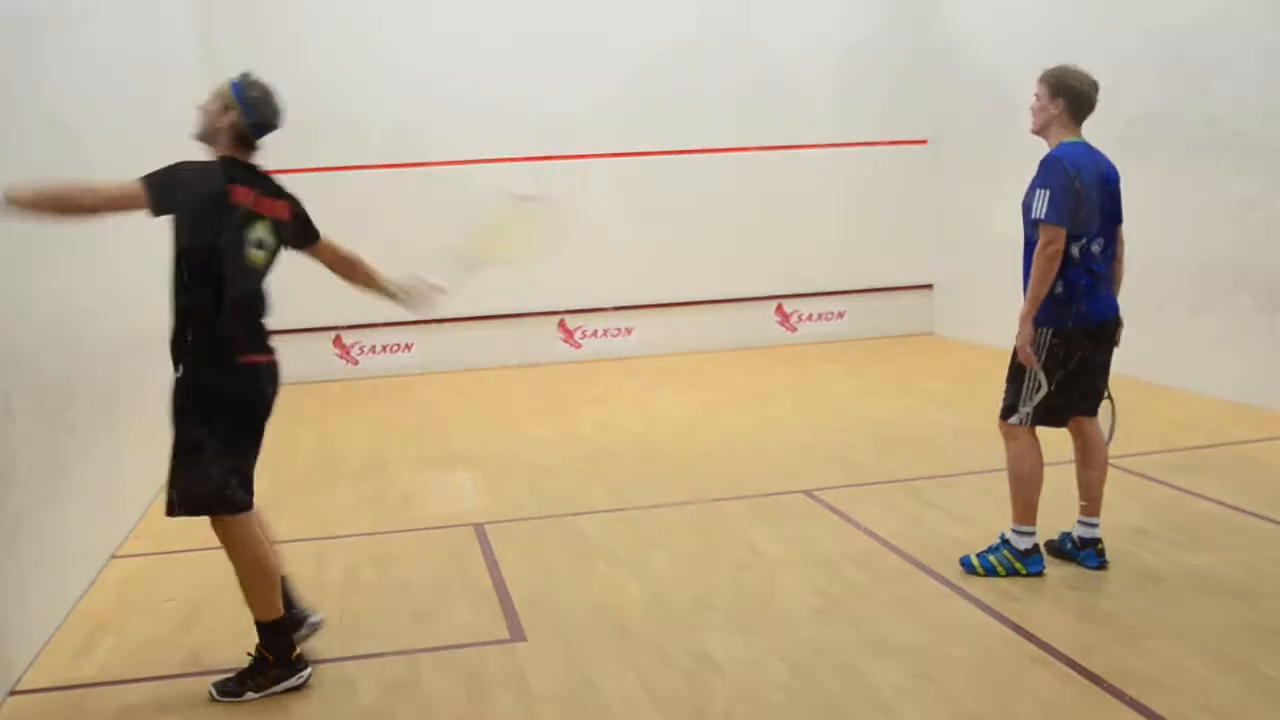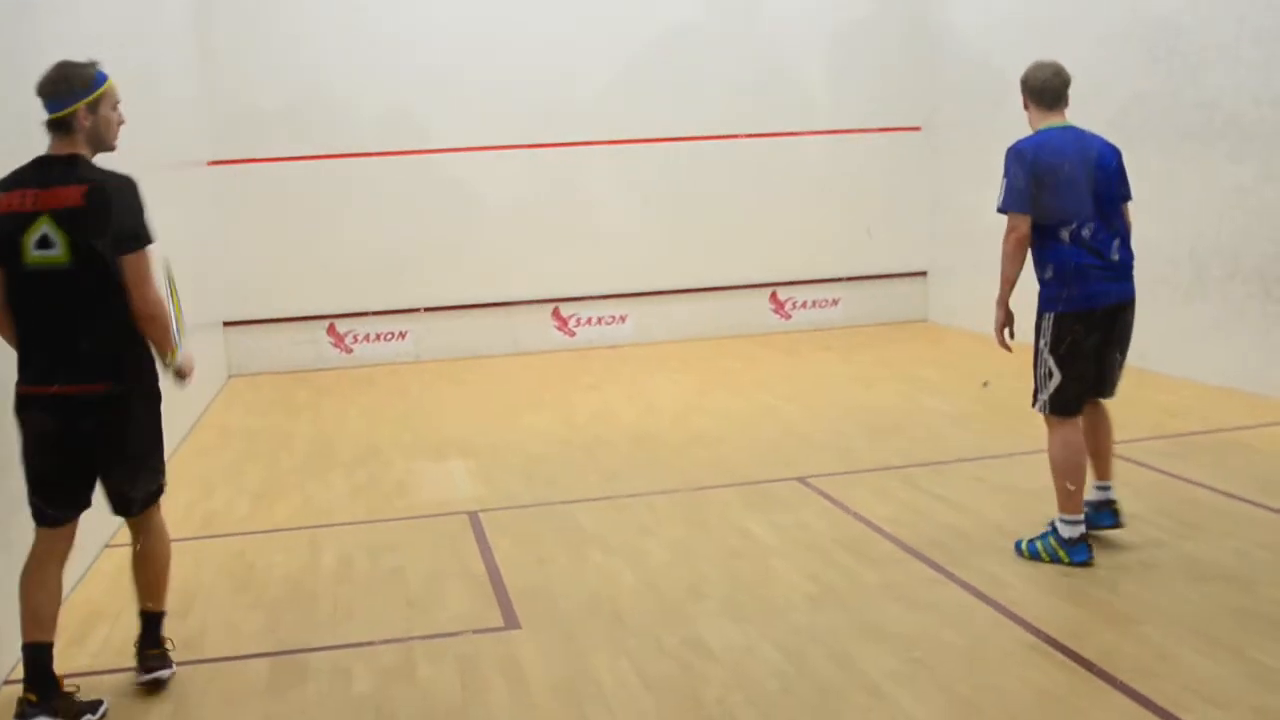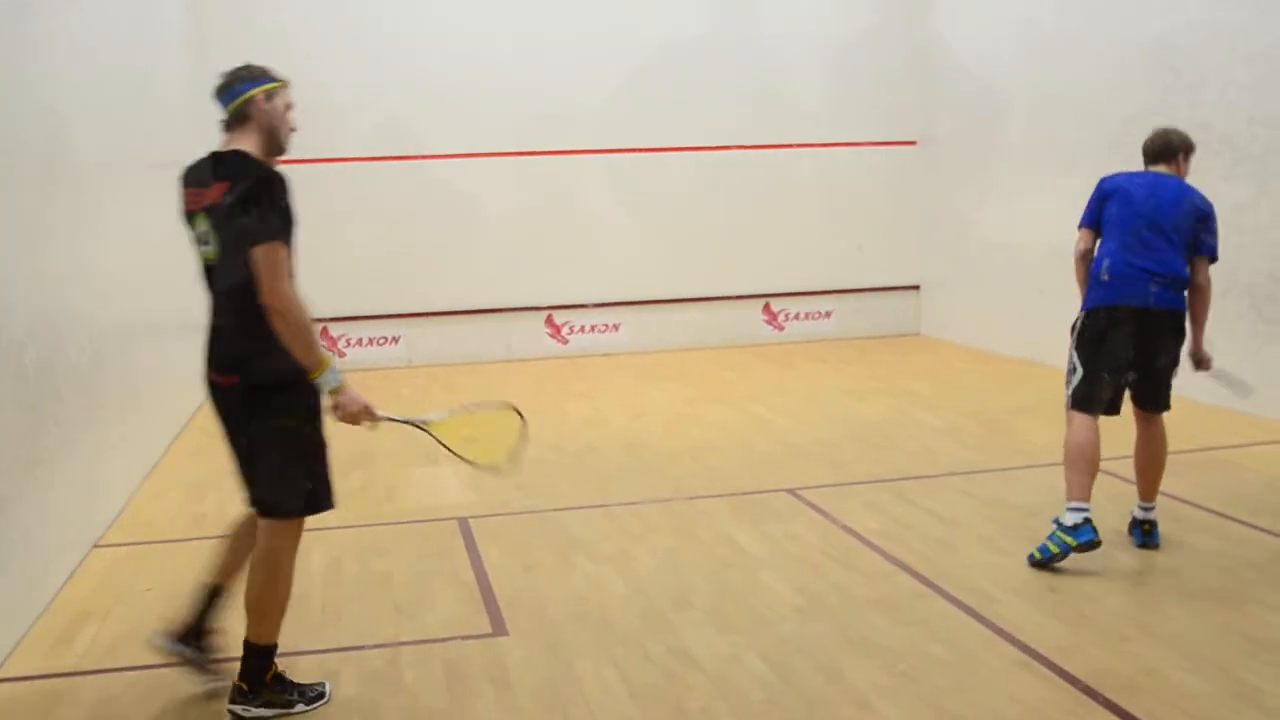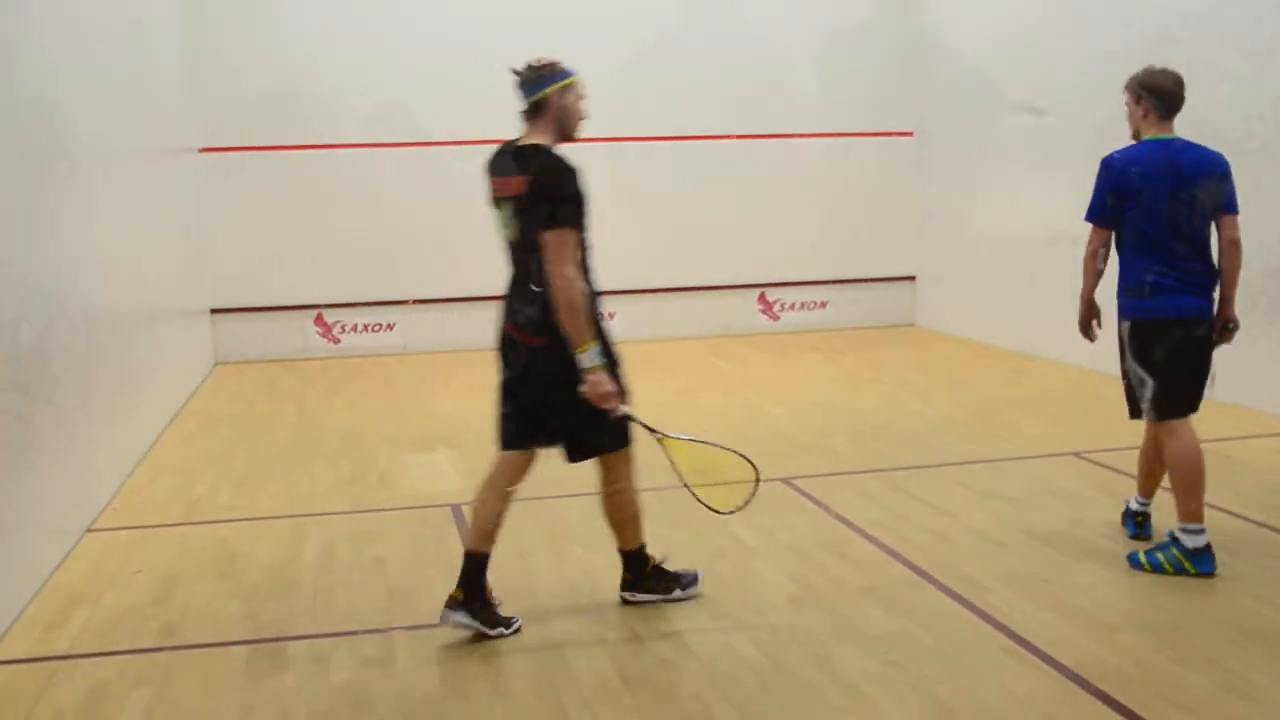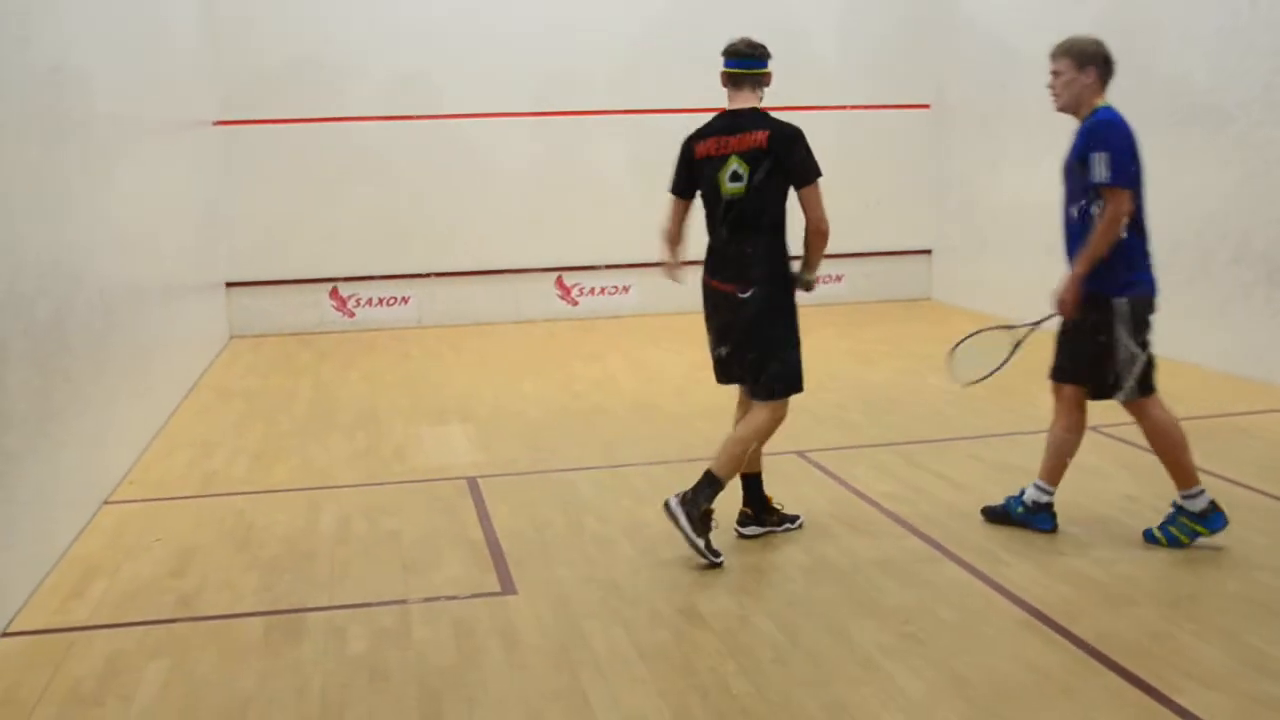
dt=1s
person 1, frame 1
left shoulder: (201, 180)
right shoulder: (278, 198)
left elbow: (100, 197)
right elbow: (340, 260)
right wrist: (395, 287)
left hip: (215, 372)
right hip: (253, 367)
left knee: (229, 511)
right knee: (229, 506)
left ankle: (280, 656)
right ankle: (289, 608)
person 1, frame 2
right shoulder: (111, 191)
right elbow: (144, 303)
right wrist: (173, 358)
right hip: (115, 388)
right knee: (145, 516)
right ankle: (150, 650)
person 1, frame 3
left shoulder: (200, 179)
right shoulder: (261, 182)
right elbow: (279, 298)
left wrist: (261, 151)
right wrist: (333, 382)
left hip: (227, 371)
right hip: (270, 378)
left knee: (268, 514)
right knee: (284, 524)
left ankle: (196, 627)
person 1, frame 4
left shoulder: (502, 164)
right shoulder: (555, 173)
left elbow: (533, 137)
right elbow: (564, 276)
left wrist: (541, 86)
right wrist: (591, 362)
left hip: (519, 337)
right hip: (561, 342)
left knee: (513, 462)
right knee: (615, 460)
left ankle: (470, 594)
right ankle: (640, 574)
person 1, frame 5
left shoulder: (696, 143)
right shoulder: (786, 138)
left elbow: (675, 224)
right elbow: (817, 224)
left wrist: (671, 255)
right wrist: (807, 270)
left hip: (719, 286)
right hip: (765, 288)
left knee: (751, 396)
right knee: (770, 408)
left ankle: (756, 508)
right ankle: (696, 500)
person 2, frame 1
left shoulder: (1057, 165)
right shoulder: (1103, 166)
left elbow: (1051, 246)
right elbow: (1117, 245)
left wrist: (1026, 319)
left hip: (1060, 320)
right hip: (1098, 315)
left knee: (1017, 425)
right knee: (1084, 420)
left ankle: (1022, 546)
right ankle: (1088, 538)
person 2, frame 2
left shoulder: (1026, 153)
right shoulder: (1106, 150)
left elbow: (1019, 232)
right elbow: (1125, 222)
left wrist: (1002, 301)
left hip: (1069, 300)
right hip: (1119, 294)
left knee: (1062, 415)
right knee: (1093, 399)
left ankle: (1070, 535)
right ankle: (1103, 500)
person 2, frame 3
left shoulder: (1111, 185)
right shoulder: (1198, 204)
left elbow: (1083, 251)
right elbow: (1201, 279)
left wrist: (1093, 302)
right wrist: (1198, 343)
left hip: (1109, 303)
right hip: (1165, 312)
left knee: (1083, 411)
right knee: (1150, 415)
left ankle: (1076, 520)
right ankle: (1145, 520)
person 2, frame 4
left shoulder: (1120, 166)
right shoulder: (1213, 163)
left elbow: (1099, 244)
right elbow: (1231, 241)
left wrist: (1086, 299)
right wrist: (1227, 308)
left hip: (1148, 311)
right hip: (1196, 310)
left knee: (1170, 420)
right knee: (1164, 414)
left ankle: (1194, 543)
right ankle: (1138, 510)
person 2, frame 5
left shoulder: (1103, 127)
right shoulder: (1092, 130)
left elbow: (1119, 210)
left wrist: (1073, 276)
left hip: (1117, 290)
right hip: (1096, 290)
left knee: (1137, 398)
right knee: (1068, 391)
left ankle: (1198, 507)
right ankle: (1038, 501)
